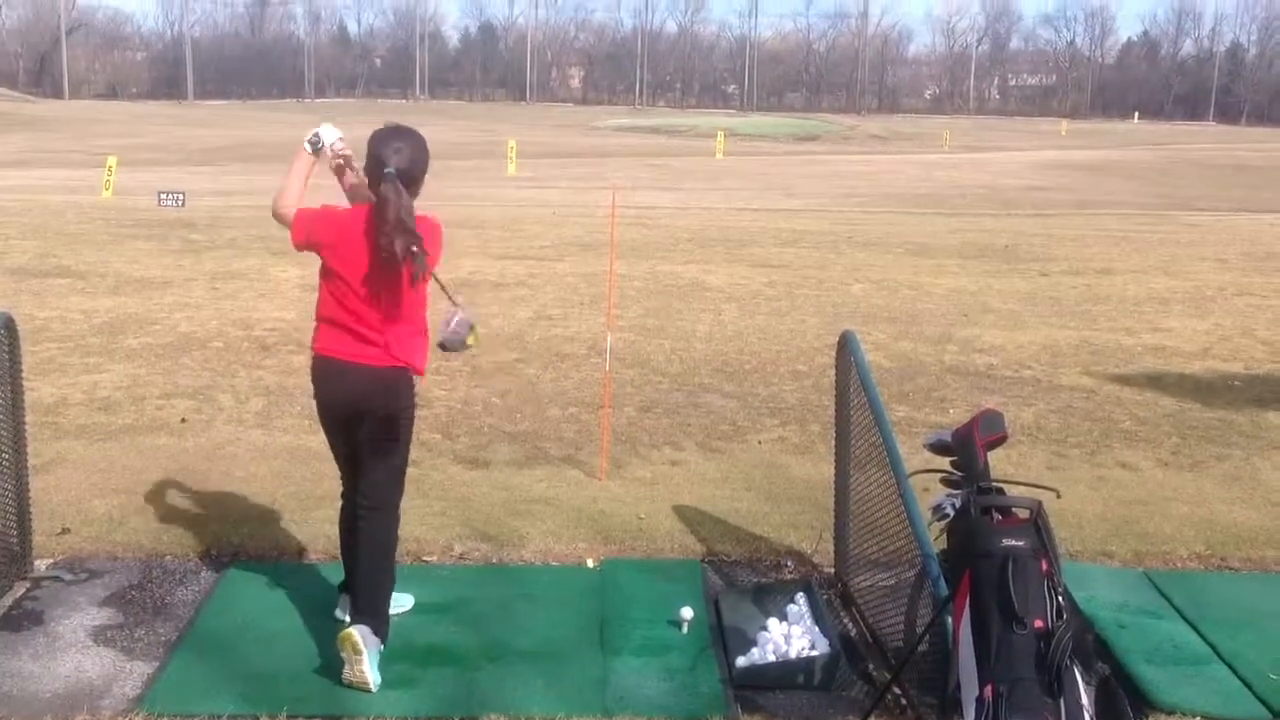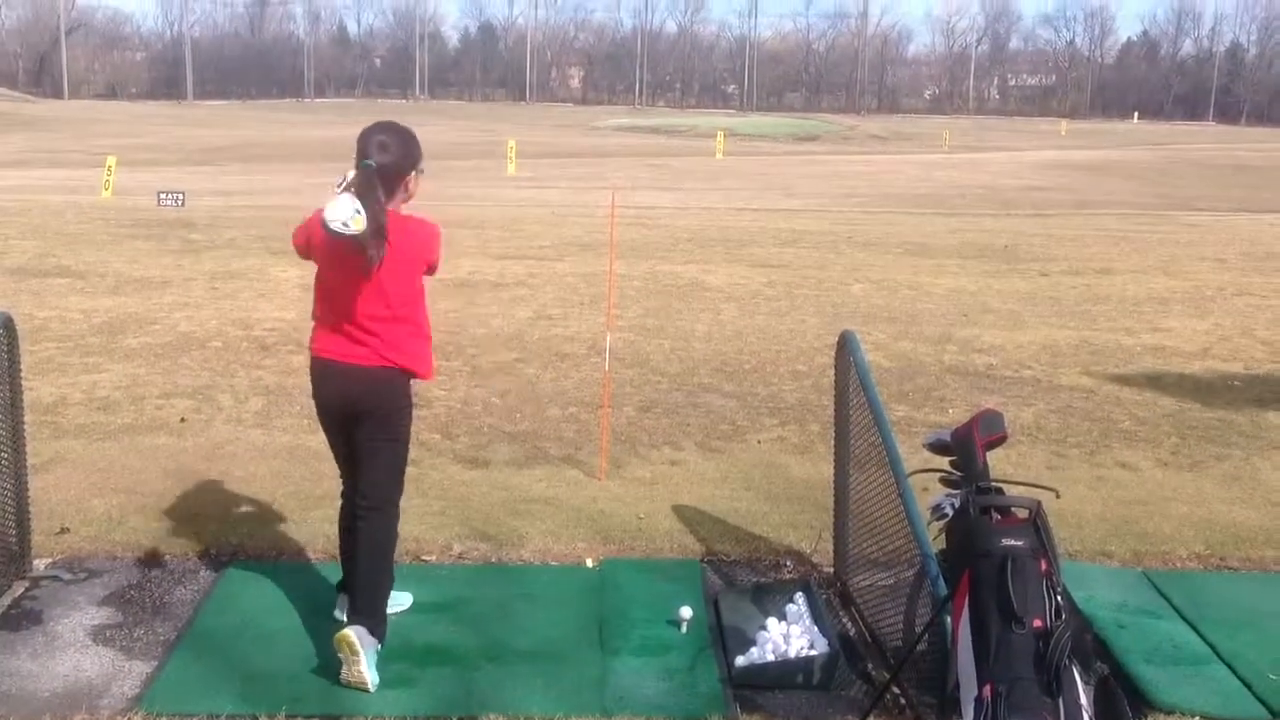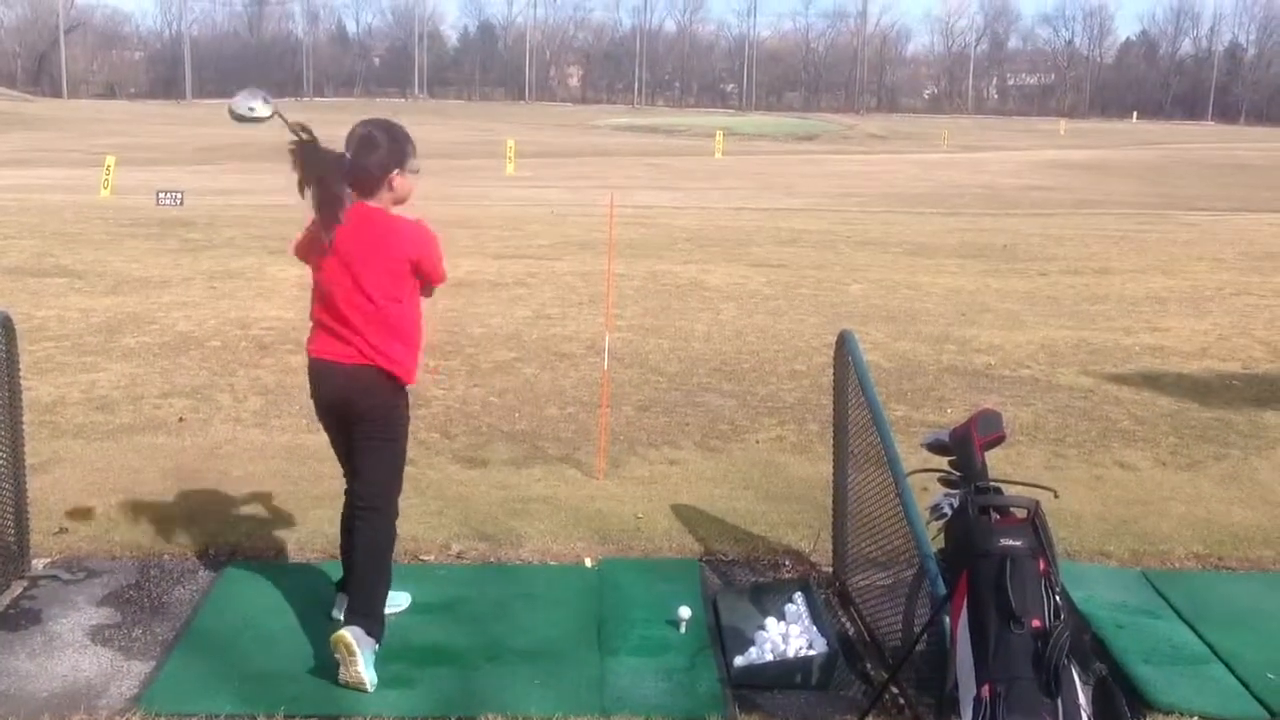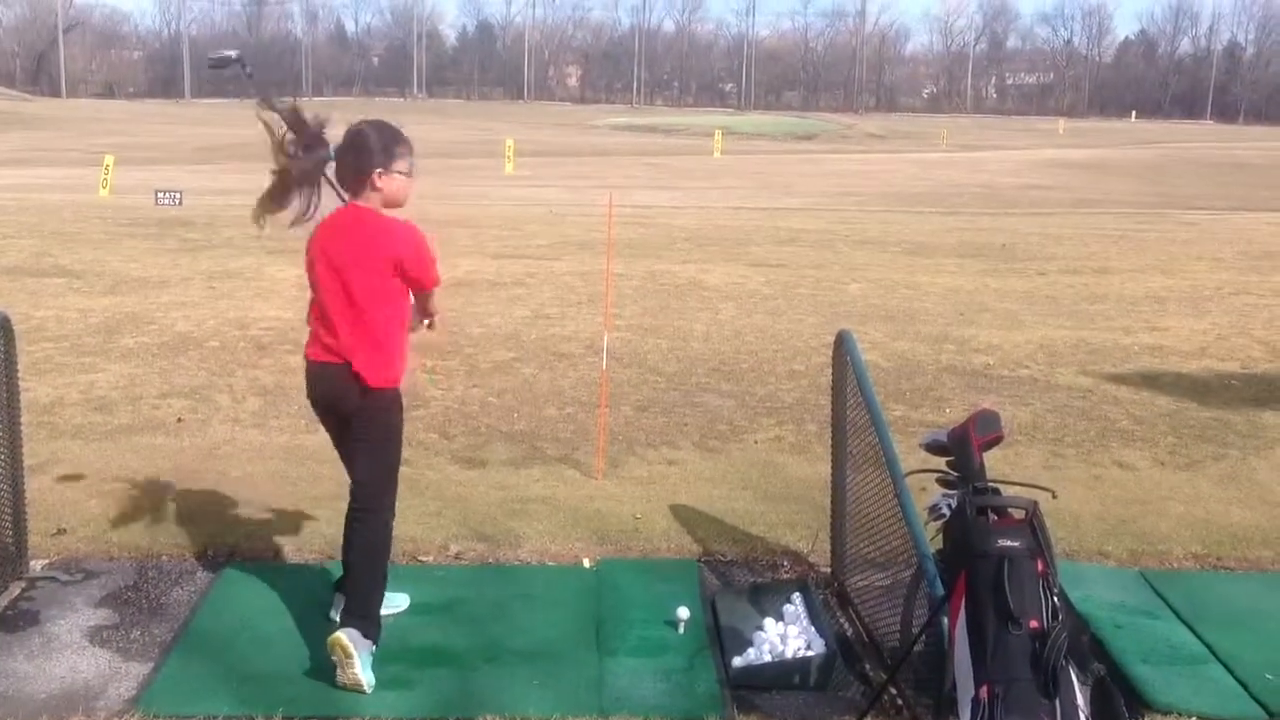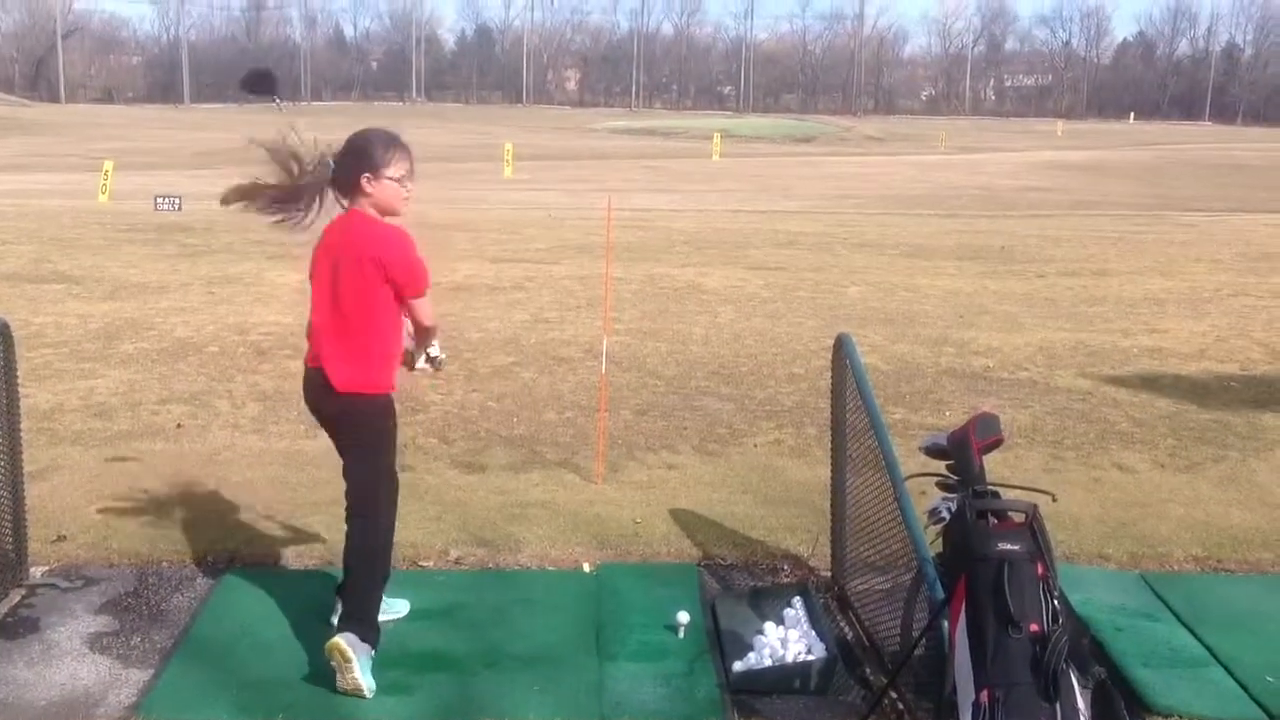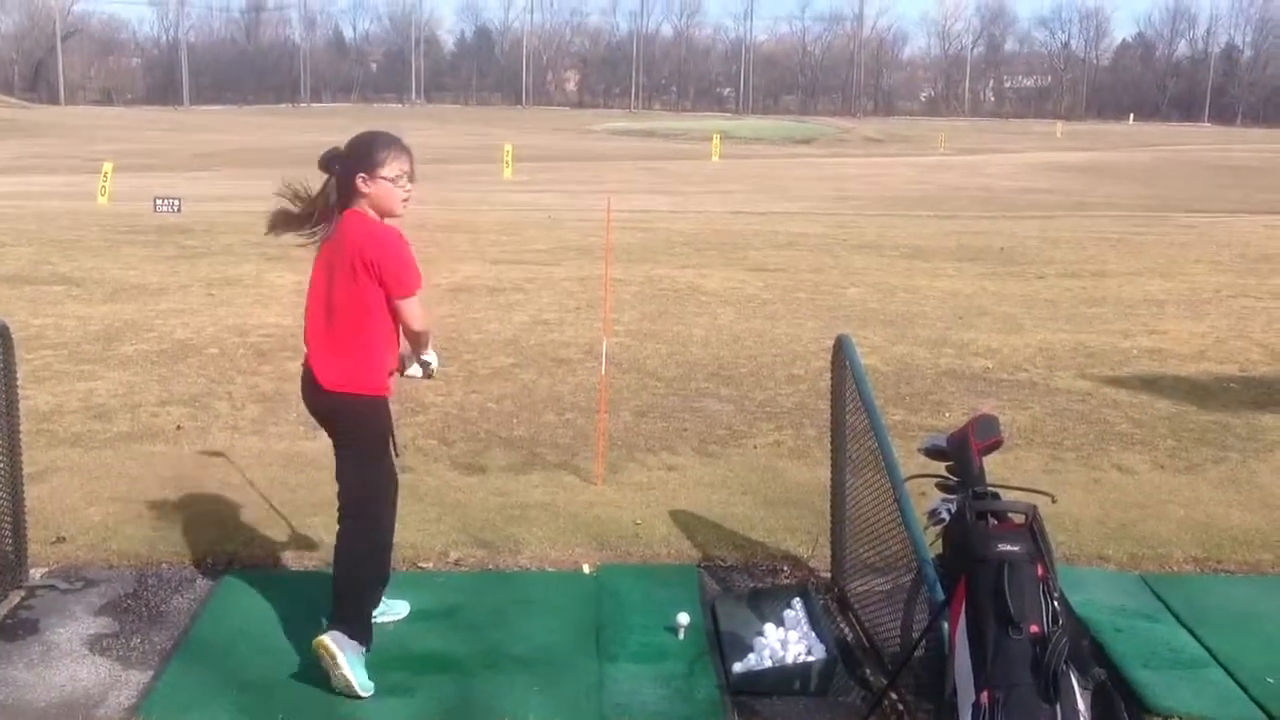
dt=0.1s
person 1, frame 1
left shoulder: (336, 227)
right shoulder: (427, 233)
left elbow: (284, 207)
left wrist: (312, 149)
right wrist: (351, 178)
left hip: (333, 374)
right hip: (389, 383)
left knee: (356, 492)
right knee: (379, 504)
left ankle: (359, 594)
right ankle: (366, 623)
person 1, frame 2
left shoulder: (325, 229)
right shoulder: (423, 235)
left elbow: (306, 240)
left wrist: (337, 207)
left hip: (329, 375)
right hip: (385, 383)
left knee: (357, 490)
right knee: (379, 505)
left ankle: (356, 592)
right ankle: (364, 627)
person 1, frame 3
left shoulder: (323, 232)
right shoulder: (415, 238)
right elbow: (429, 285)
left hip: (326, 374)
right hip: (378, 383)
left knee: (360, 489)
right knee: (377, 505)
left ankle: (356, 592)
right ankle: (362, 626)
person 1, frame 4
left shoulder: (326, 231)
right shoulder: (402, 237)
right elbow: (429, 306)
right wrist: (407, 320)
left hip: (324, 375)
right hip: (371, 385)
left knee: (368, 486)
right knee: (374, 503)
left ankle: (357, 592)
right ankle: (357, 628)
person 1, frame 5
left shoulder: (332, 237)
right shoulder: (392, 242)
right elbow: (424, 320)
left wrist: (392, 342)
right wrist: (422, 347)
left hip: (323, 381)
right hip: (362, 392)
left knee: (369, 493)
right knee: (373, 508)
left ankle: (360, 600)
right ankle: (354, 634)
person 1, frame 6
left shoulder: (338, 232)
right shoulder: (383, 239)
right elbow: (414, 323)
left wrist: (398, 351)
right wrist: (423, 353)
left hip: (327, 381)
right hip: (354, 390)
left knee: (374, 491)
right knee: (368, 507)
left ankle: (363, 599)
right ankle: (346, 634)
